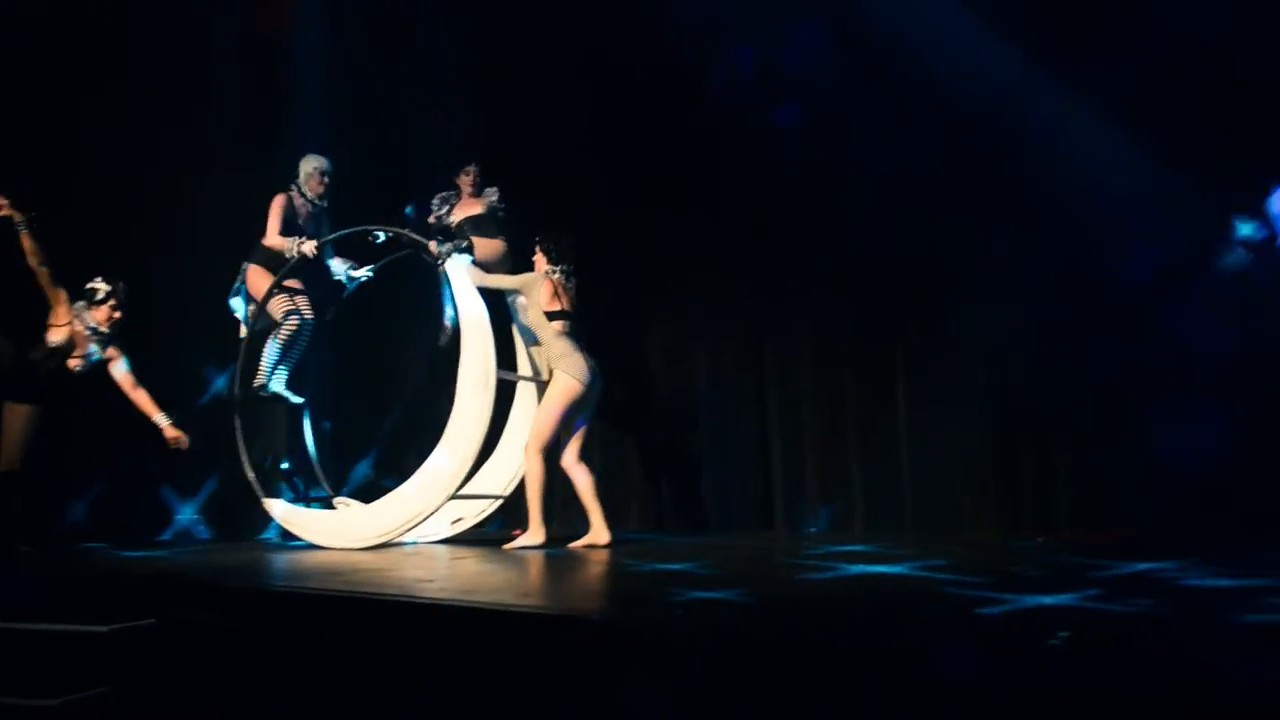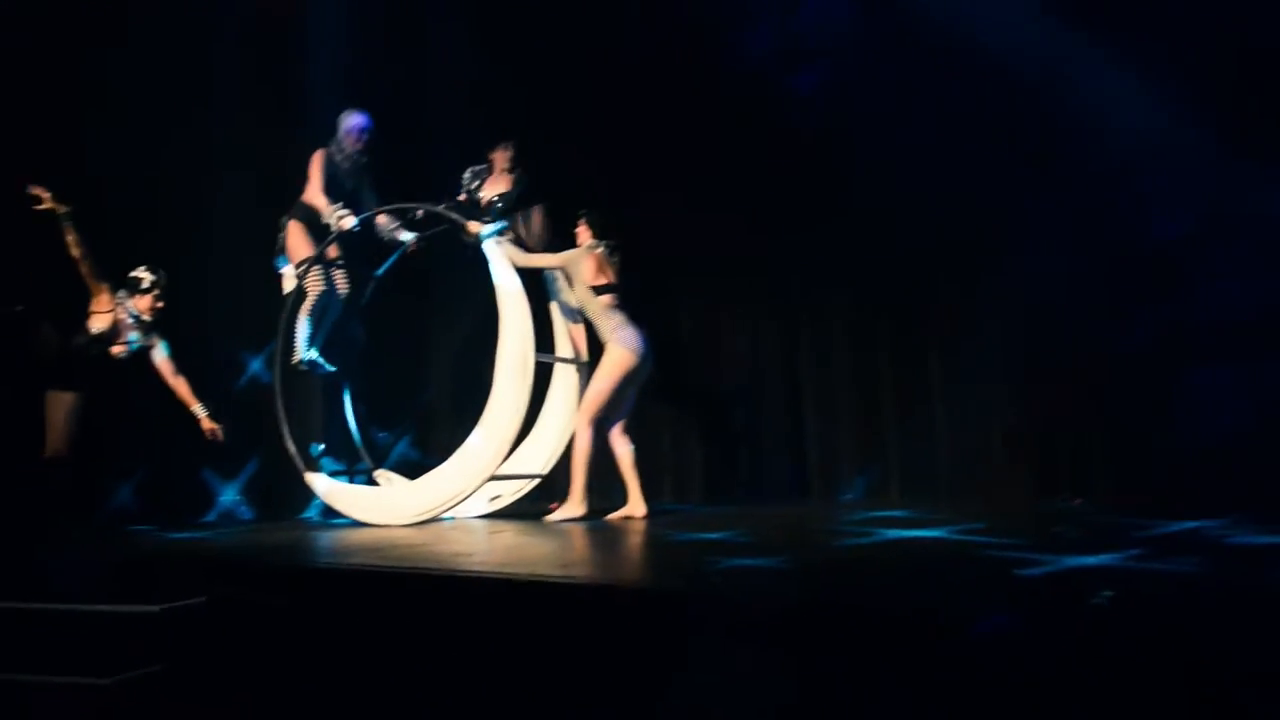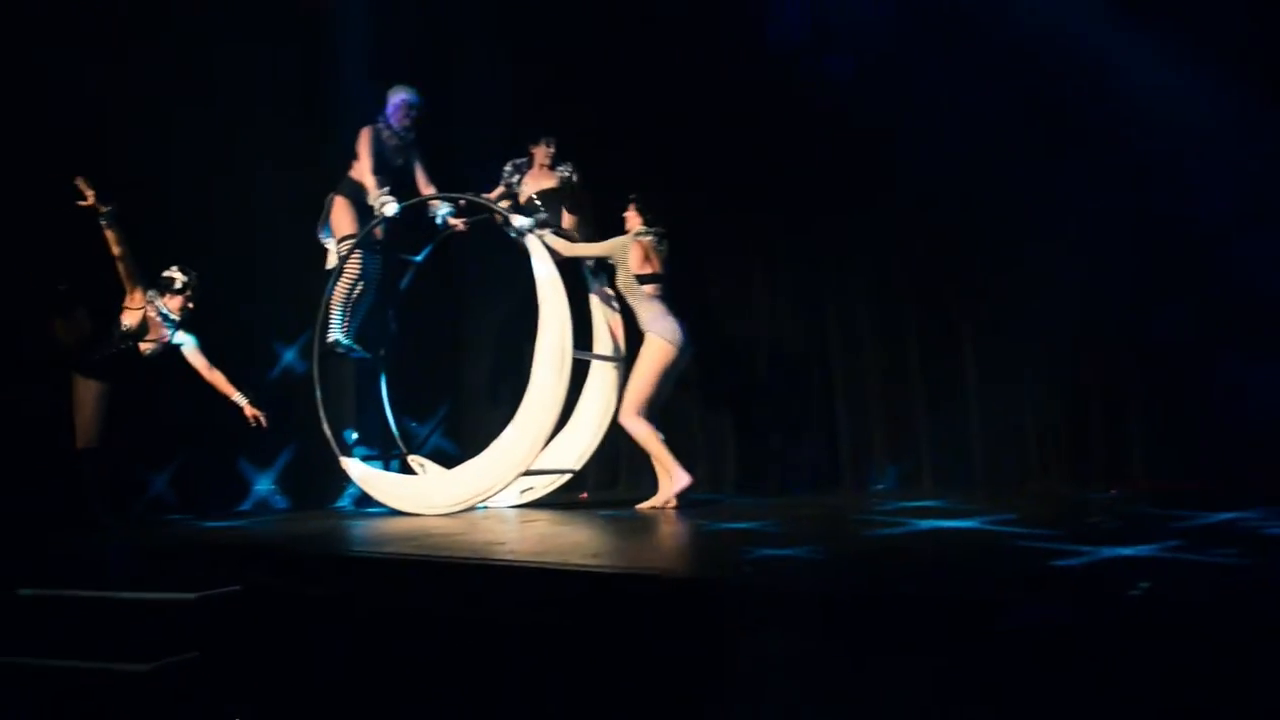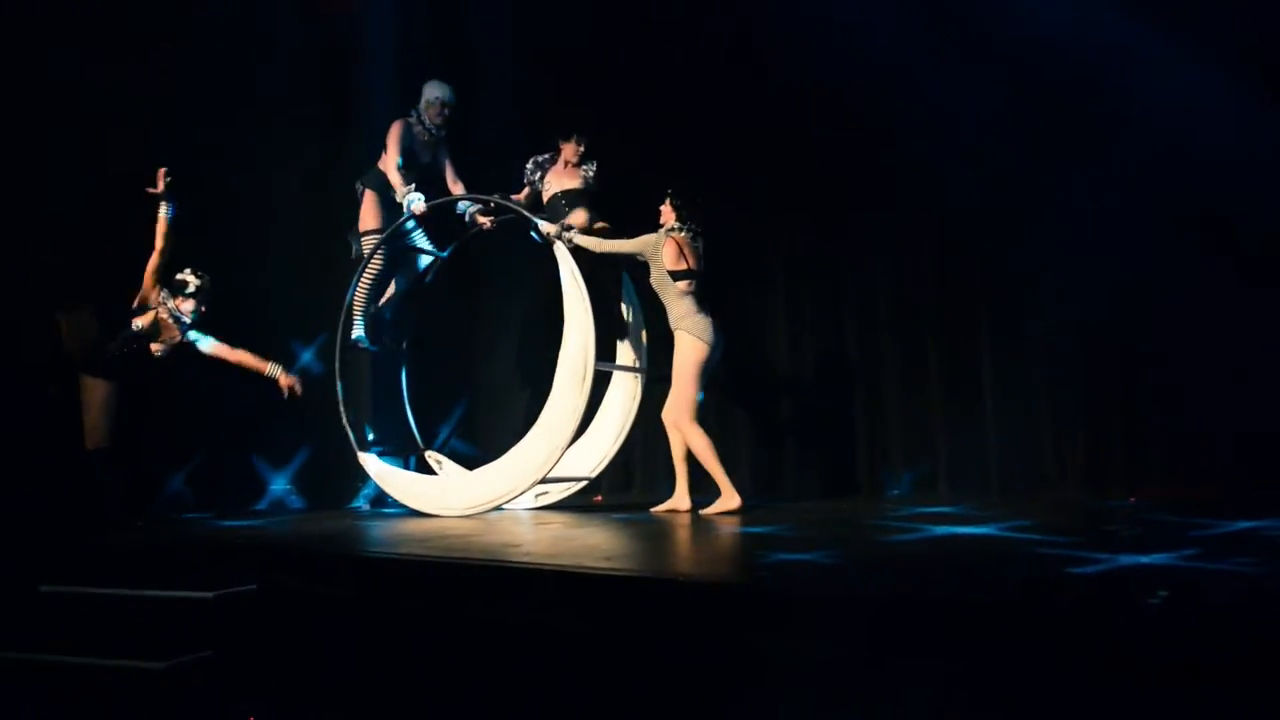
dt=0.3s
person 1, frame 1
left shoulder: (539, 281)
right shoulder: (563, 284)
left elbow: (483, 280)
left hip: (571, 372)
right hip: (583, 373)
left knee: (533, 449)
right knee: (570, 458)
left ankle: (536, 530)
right ankle: (600, 530)
person 1, frame 2
left shoulder: (580, 257)
right shoulder: (606, 259)
left elbow: (522, 260)
left hip: (622, 344)
right hip: (632, 345)
left knee: (584, 420)
right knee: (616, 428)
left ankle: (576, 501)
right ankle: (636, 502)
person 1, frame 3
left shoulder: (627, 245)
right shoulder: (653, 246)
left elbow: (569, 250)
left wrist: (535, 230)
left hip: (661, 335)
right hip: (668, 334)
left knee: (629, 415)
right knee: (640, 415)
left ankle: (676, 474)
right ankle: (665, 491)
person 1, frame 4
left shoulder: (659, 241)
right shoulder: (688, 242)
left elbow: (603, 247)
left wrist: (562, 233)
left hip: (691, 331)
right hip: (696, 331)
left knee: (684, 421)
right knee: (672, 415)
left ankle: (728, 493)
right ankle: (681, 495)
person 2, frame 1
left shoulder: (109, 352)
right shoulder: (64, 311)
left elbow: (134, 390)
right elbow: (39, 266)
left wrist: (165, 424)
left hip: (27, 396)
person 2, frame 2
left shoulder: (149, 339)
right shoulder: (105, 301)
left elbow: (174, 377)
right elbow: (81, 258)
left wrist: (202, 414)
right wrist: (62, 214)
left hip: (70, 383)
right hip: (55, 360)
left knee: (56, 452)
person 2, frame 3
left shoulder: (179, 337)
right shoulder: (139, 300)
left elbow: (208, 370)
right elbow: (121, 257)
left wrist: (243, 402)
right wrist: (103, 213)
left hip: (96, 374)
right hip: (83, 353)
left knee: (87, 444)
person 2, frame 4
left shoulder: (188, 335)
right shoulder: (152, 298)
left elbow: (233, 353)
right elbow: (160, 251)
left wrist: (277, 372)
right wrist: (165, 202)
left hip: (103, 373)
right hip: (90, 348)
left knee: (98, 444)
person 3, frame 1
left shoulder: (320, 211)
right shoulder: (284, 200)
left elbow: (325, 252)
right elbow: (273, 238)
left wrist: (349, 271)
right wrist: (299, 246)
right hip: (260, 267)
left knee: (307, 322)
right knee: (291, 319)
left ankle: (277, 383)
right ankle: (262, 380)
person 3, frame 2
left shoulder: (359, 168)
right shoulder: (323, 156)
left elbow: (371, 208)
right elbow: (316, 195)
left wrist: (397, 232)
right wrist: (338, 217)
left hip: (326, 232)
right hip: (302, 223)
left knee: (341, 292)
right knee: (318, 290)
left ankle: (313, 352)
right ankle: (301, 354)
person 3, frame 3
left shoulder: (408, 145)
right shoulder: (371, 133)
left elbow: (425, 185)
right elbow: (367, 172)
left wrist: (446, 213)
right wrist: (381, 201)
left hip: (373, 209)
right hip: (349, 198)
left knee: (371, 277)
right knee: (354, 268)
left ankle: (349, 336)
right ankle: (334, 332)
person 3, frame 4
left shoulder: (437, 141)
right shoulder: (402, 127)
left elbow: (453, 182)
right elbow: (392, 167)
left wrist: (473, 211)
right wrist: (409, 198)
left hip: (400, 201)
right hip: (376, 192)
left knee: (425, 260)
right knee: (376, 262)
right ankle: (357, 330)
